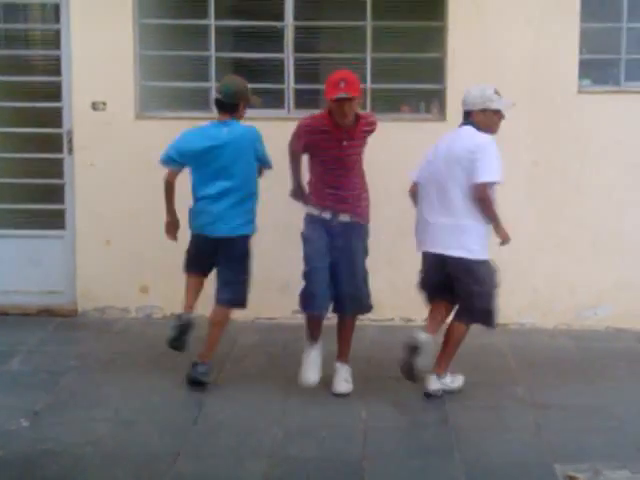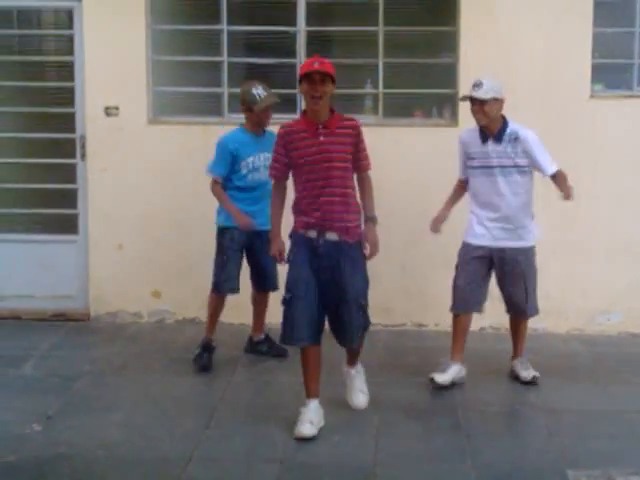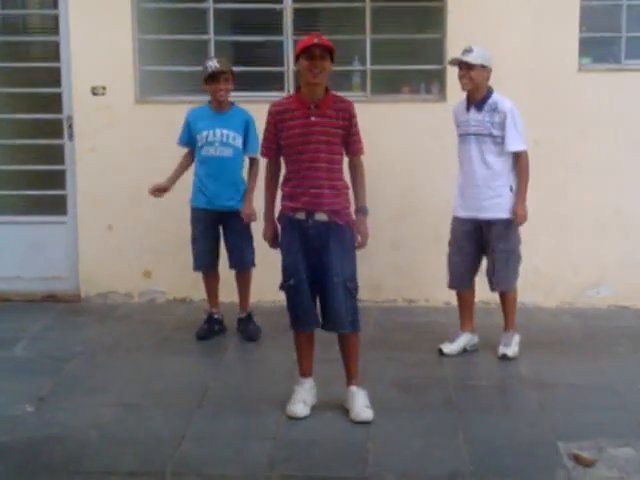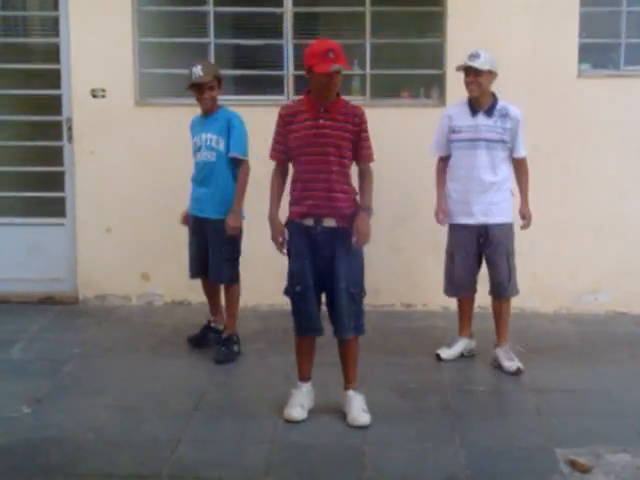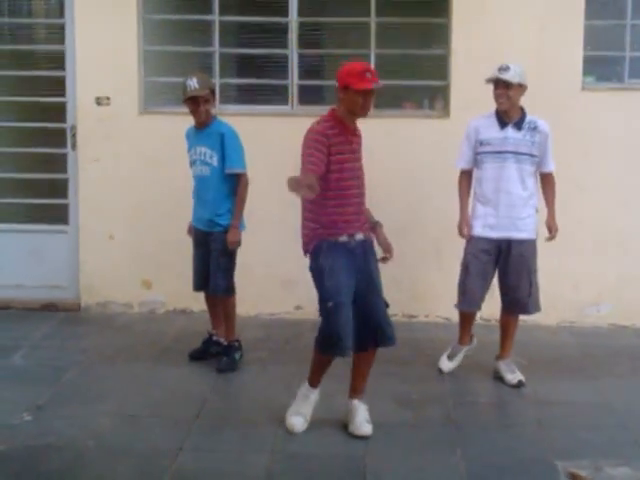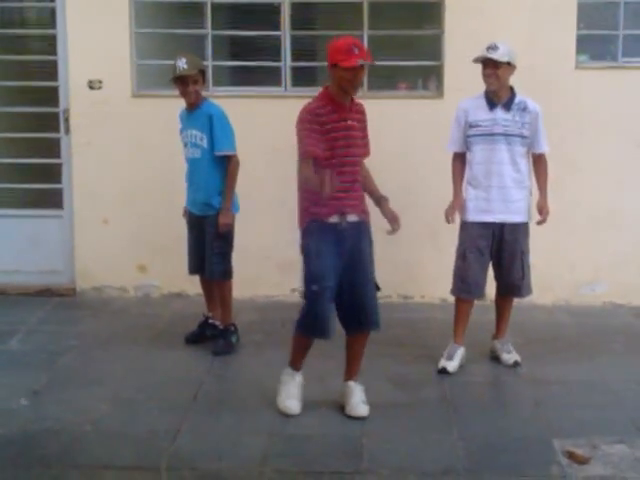
dt=0.5s
person 1, frame 1
left shoulder: (367, 125)
right shoulder: (310, 126)
right elbow: (294, 150)
right wrist: (297, 186)
left hip: (354, 220)
right hip: (320, 217)
left knee: (351, 291)
right knee: (317, 289)
left ankle: (343, 364)
right ankle: (313, 345)
person 1, frame 2
left shoulder: (351, 128)
right shoulder: (288, 133)
left elbow: (363, 177)
right elbow: (279, 186)
left wrist: (371, 223)
right wrist: (275, 234)
left hip: (346, 236)
right hip: (306, 238)
left knee: (353, 315)
right knee: (305, 319)
left ankle: (353, 367)
right ankle: (312, 404)
person 1, frame 3
left shoulder: (344, 109)
right shoulder: (279, 111)
left elbow: (355, 163)
right elbow: (271, 166)
left wrist: (361, 214)
right wrist: (269, 217)
left hip: (336, 218)
right hip: (295, 220)
left knee: (343, 303)
right knee: (300, 303)
left ankle: (354, 387)
right ankle: (305, 383)
person 1, frame 4
left shoulder: (355, 115)
right shoulder: (290, 114)
left elbow: (366, 170)
right elbow: (280, 167)
left wrist: (365, 212)
right wrist: (274, 213)
left hip: (344, 226)
right hip: (303, 225)
left knee: (348, 309)
right knee: (304, 307)
left ankle: (352, 392)
right ankle: (303, 387)
person 1, frame 5
left shoulder: (355, 134)
right shoulder: (321, 132)
right elbow: (307, 180)
left wrist: (376, 227)
right wrist: (303, 187)
left hip: (360, 242)
right hip: (327, 243)
left knee: (375, 324)
right knee: (337, 325)
left ankle: (356, 402)
right ankle: (309, 390)
person 1, frame 6
left shoulder: (359, 113)
right shoulder: (312, 113)
right elbow: (306, 166)
left wrist: (383, 203)
right wrist: (318, 183)
left hip: (356, 222)
right hip: (321, 224)
left knee: (363, 306)
right knee: (318, 304)
left ankle: (352, 384)
right ankle: (292, 374)
person 2, frame 1
left shoulder: (442, 144)
right shoulder: (486, 145)
left elbow: (415, 190)
right elbow: (482, 192)
right wrist: (497, 226)
left hip: (434, 239)
right hip: (467, 243)
left knee: (445, 296)
right knee: (473, 305)
left ankle: (424, 338)
right ankle: (438, 374)
person 2, frame 2
left shoulder: (524, 138)
right shoulder: (466, 139)
left elbow: (554, 172)
left wrist: (565, 186)
right wrist: (445, 210)
left hip: (517, 235)
right hip: (478, 234)
left knee: (521, 300)
right knee: (464, 294)
left ankle: (519, 360)
right ankle: (455, 363)
person 2, frame 3
left shoulder: (504, 108)
right shoulder: (459, 110)
left elbow: (521, 156)
left wrist: (521, 200)
left hip: (498, 207)
right hip: (465, 207)
left knee: (503, 271)
right knee: (460, 270)
left ankle: (510, 333)
right ankle: (467, 333)
person 2, frame 4
left shoulder: (511, 115)
right shoulder: (451, 115)
left elbow: (519, 161)
right elbow: (443, 160)
left wrist: (525, 202)
right wrist: (440, 199)
left hip: (498, 212)
right hip: (461, 212)
left knee: (503, 279)
right knee: (461, 277)
left ankle: (502, 347)
right ankle: (465, 338)
person 2, frame 5
left shoulder: (539, 129)
right shoulder: (478, 127)
left elbow: (546, 175)
right elbow: (466, 173)
left wrist: (551, 214)
right wrist: (463, 213)
left hip: (521, 228)
right hip: (483, 226)
left knee: (517, 296)
right knee: (470, 290)
left ankle: (504, 360)
right ankle: (464, 340)
person 2, frame 6
left shoulder: (529, 110)
right shoulder: (467, 109)
left elbow: (538, 156)
right elbow: (459, 156)
left wrist: (543, 197)
right wrist: (456, 195)
left hip: (515, 210)
right hip: (477, 210)
left knee: (511, 278)
right knee: (468, 277)
left ankle: (500, 340)
right ankle: (457, 344)
person 3, frame 1
left shoulder: (193, 138)
right shoulder: (250, 135)
left elbow: (170, 178)
right elbow: (263, 169)
left wrist: (171, 215)
left hip: (204, 223)
right hip: (238, 226)
left knee: (196, 268)
right knee: (228, 294)
left ankle: (185, 317)
right ankle: (203, 363)
person 3, frame 2
left shoulder: (273, 140)
right shoulder: (229, 142)
right elbow: (217, 185)
right wrist: (236, 213)
left hip: (264, 224)
right hip: (232, 225)
left knee: (265, 283)
right knee: (223, 285)
left ankle: (258, 337)
right ankle: (207, 343)
person 3, frame 3
left shoulder: (244, 118)
right shoulder: (194, 117)
left elbow: (253, 162)
left wrist: (248, 200)
right wrist: (169, 182)
left hip: (235, 203)
right hip: (203, 203)
left knee: (243, 261)
right knee: (206, 262)
left ankle: (244, 315)
right ankle: (214, 316)
person 3, frame 4
left shoulder: (231, 120)
right shoulder: (195, 123)
left elbow: (243, 166)
left wrist: (235, 211)
right wrist: (190, 206)
left hip: (223, 213)
right hip: (199, 212)
left knee: (227, 274)
right knee: (202, 271)
left ankle: (231, 335)
right ankle: (215, 323)
person 3, frame 5
left shoulder: (225, 133)
right shoulder: (190, 134)
left elbow: (242, 179)
left wrist: (235, 225)
left hip: (223, 225)
right hip: (202, 224)
left knee: (222, 285)
right knee: (205, 284)
left ankle: (232, 343)
right ankle: (216, 337)
person 3, frame 6
left shoulder: (214, 114)
right shoulder: (184, 116)
left elbow: (232, 161)
left wrist: (227, 208)
left hip: (216, 209)
right hip: (195, 207)
left knee: (219, 269)
right knee: (201, 267)
left ankle: (228, 327)
right ankle: (212, 320)
